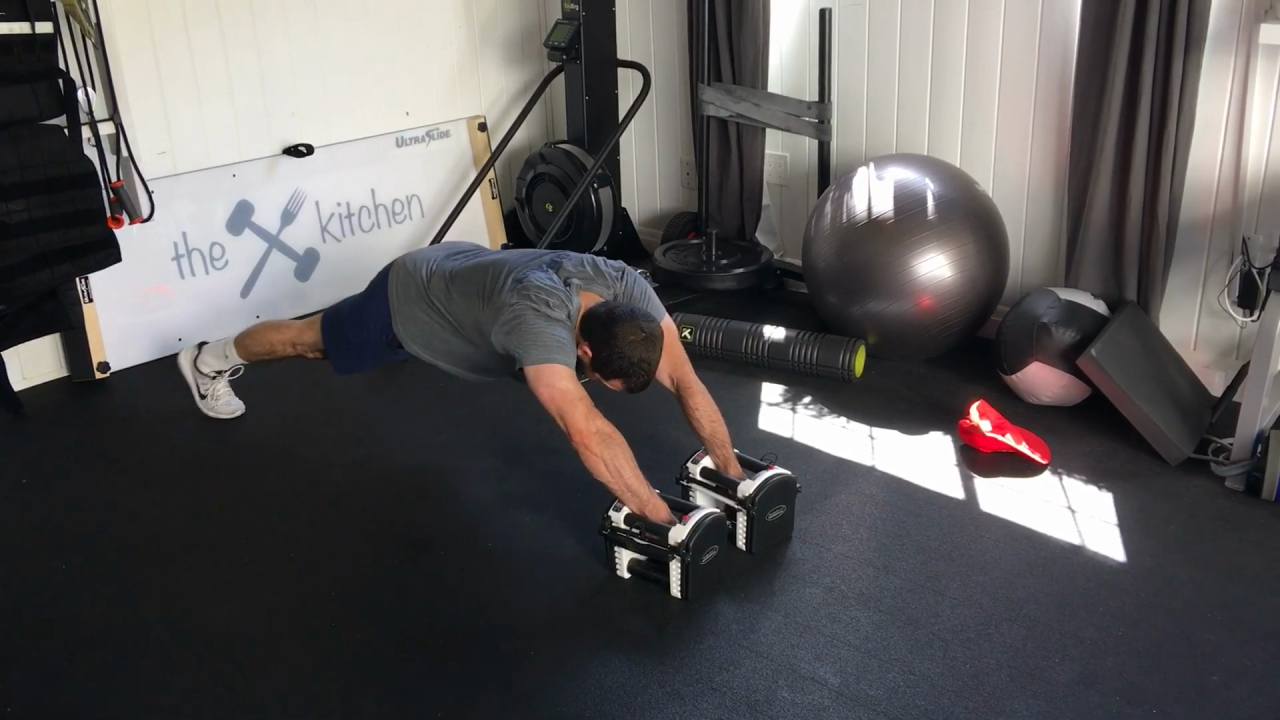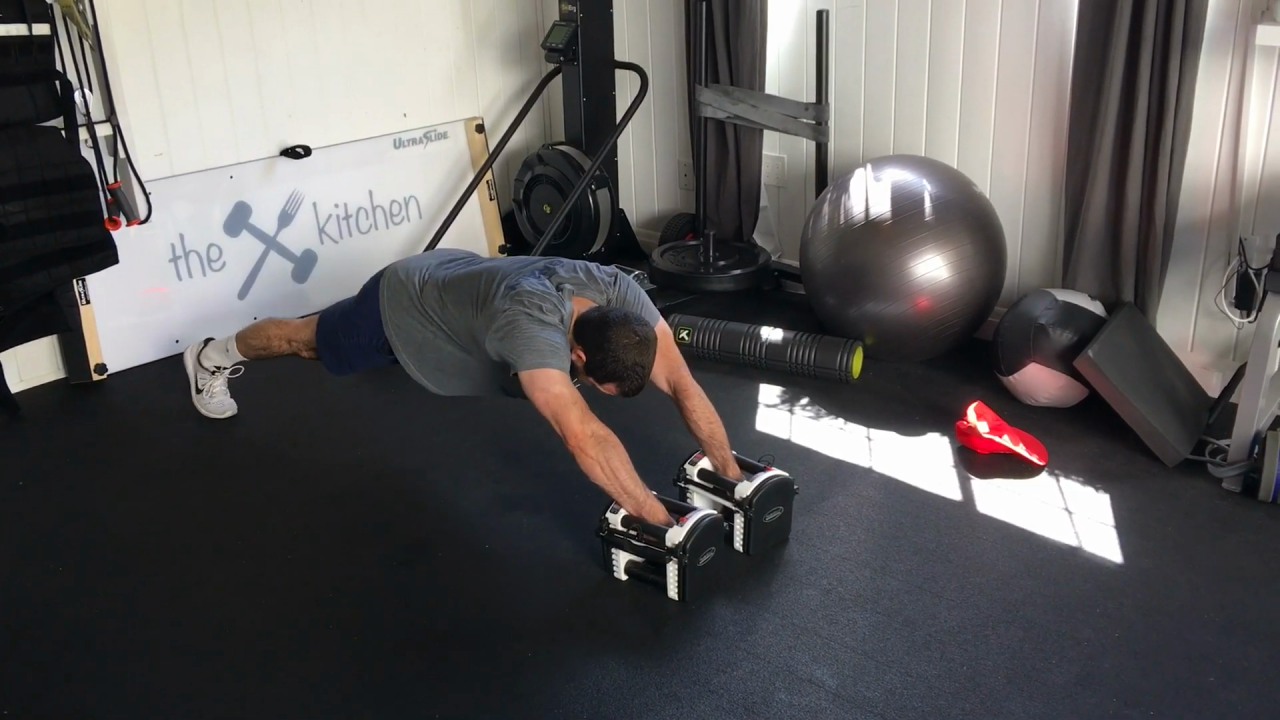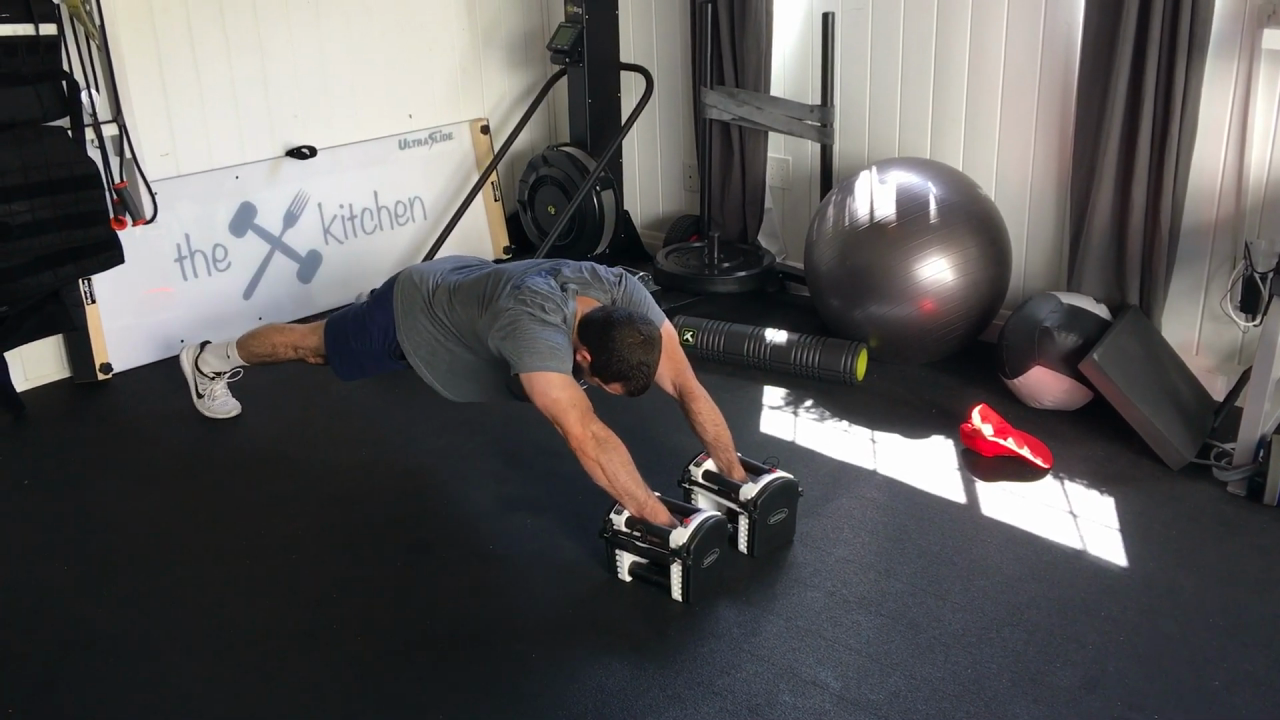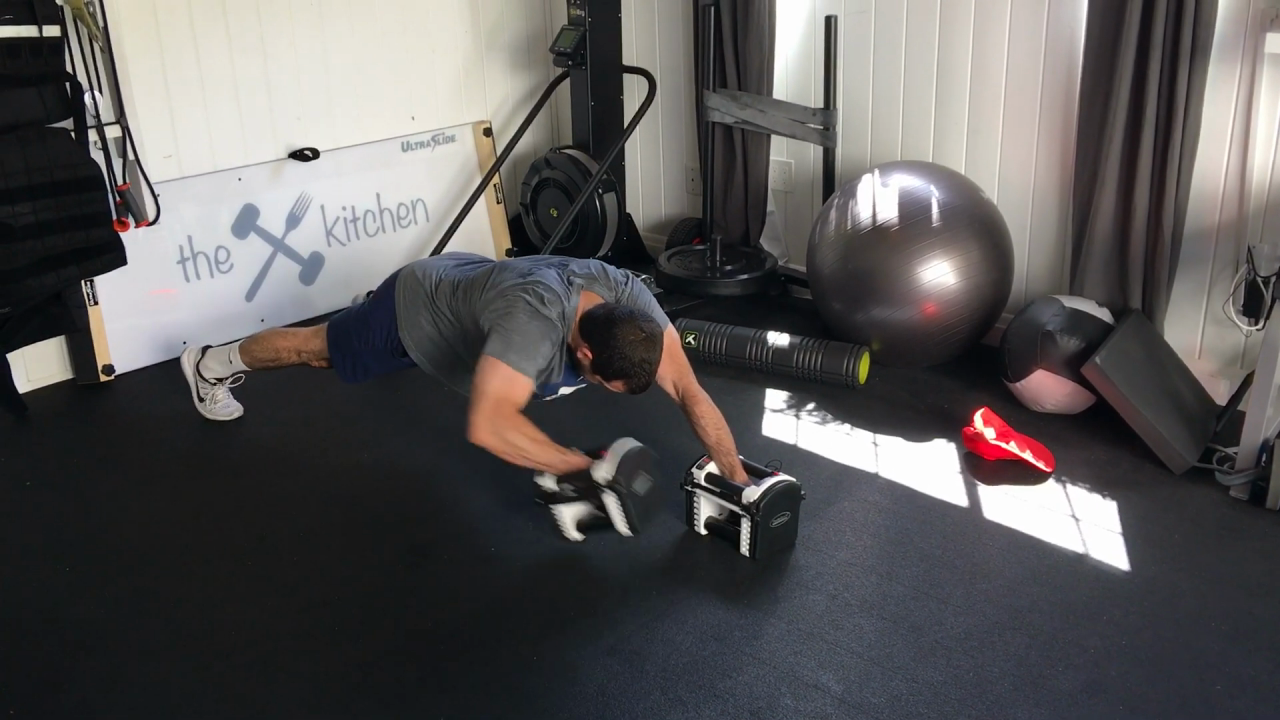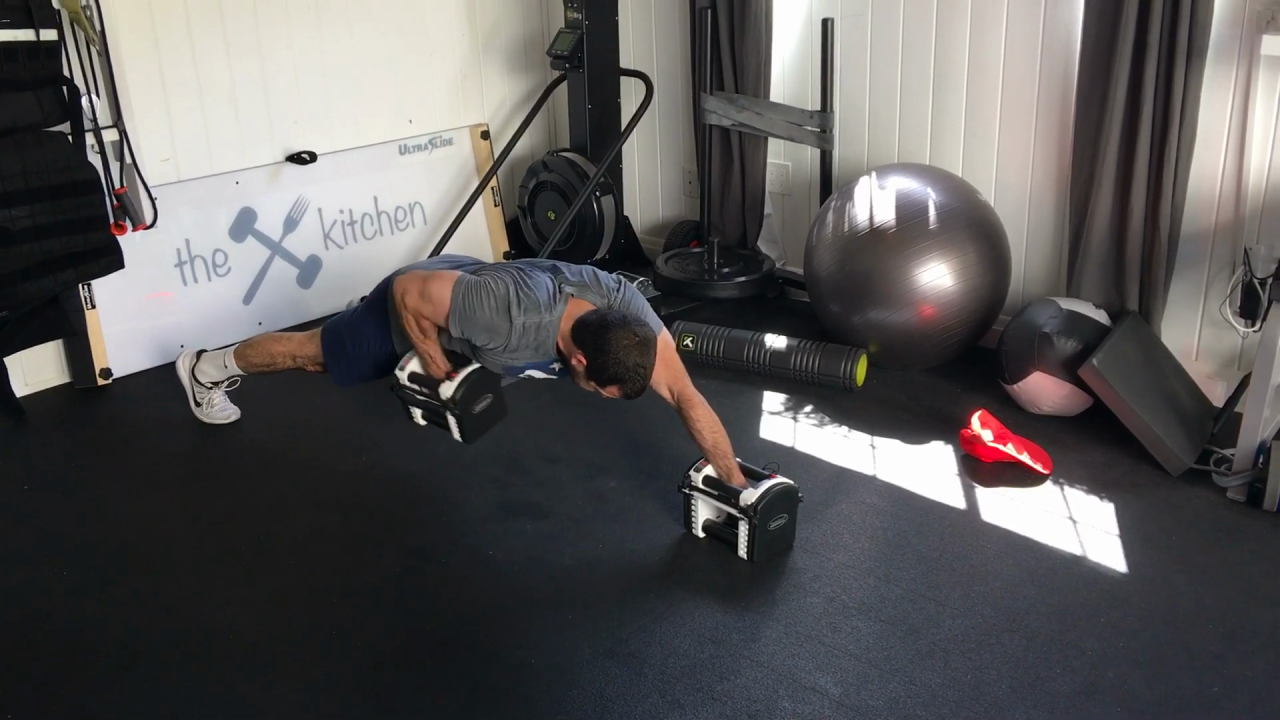
dt=0.5s
person 1, frame 1
left shoulder: (628, 288)
right shoulder: (539, 320)
left elbow: (686, 382)
right elbow: (588, 434)
left wrist: (733, 475)
right wrist: (663, 521)
left hip: (461, 269)
right hip: (411, 294)
right knee: (314, 339)
left ankle: (390, 346)
right ankle: (211, 360)
person 1, frame 2
left shoulder: (622, 295)
right shoulder: (533, 326)
left elbow: (683, 385)
right elbow: (583, 437)
left wrist: (732, 475)
right wrist: (661, 524)
left hip: (455, 277)
right hip: (403, 302)
right knee: (310, 340)
right ankle: (212, 357)
person 1, frame 3
left shoulder: (626, 294)
right shoulder: (534, 326)
left elbow: (688, 388)
right elbow: (586, 437)
left wrist: (738, 478)
right wrist: (665, 525)
left hip: (464, 282)
right hip: (413, 311)
right knee: (314, 344)
left ankle: (370, 304)
right ankle: (212, 359)
person 1, frame 4
left shoulder: (629, 298)
right shoulder: (534, 319)
left elbow: (689, 390)
right elbow: (485, 426)
left wrist: (740, 481)
right wrist: (581, 466)
left hip: (465, 288)
right hip: (416, 307)
right knee: (317, 349)
left ankle: (369, 307)
right ankle: (214, 362)
person 1, frame 5
left shoulder: (622, 303)
right shoulder: (508, 313)
left elbow: (684, 394)
right elbow: (409, 290)
left wrist: (736, 483)
right wrist: (442, 377)
left hip: (458, 286)
right hip: (410, 303)
right knee: (313, 353)
left ankle: (361, 312)
right ankle: (210, 366)
